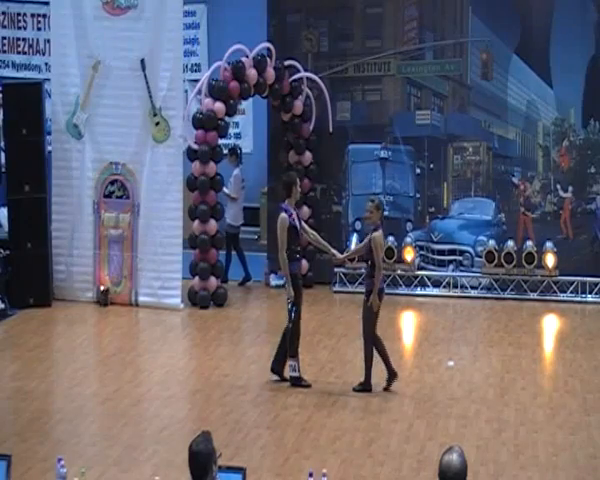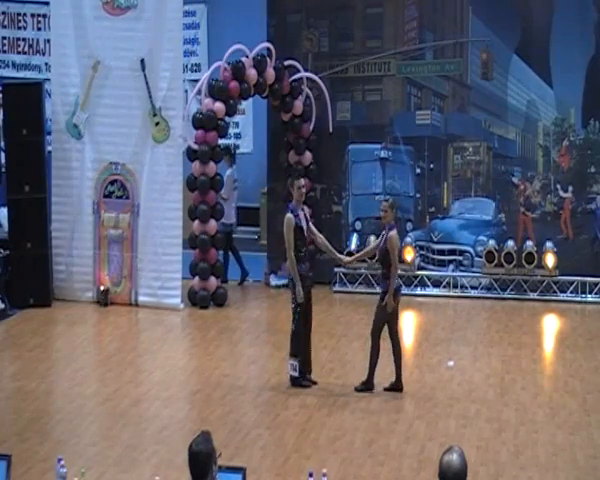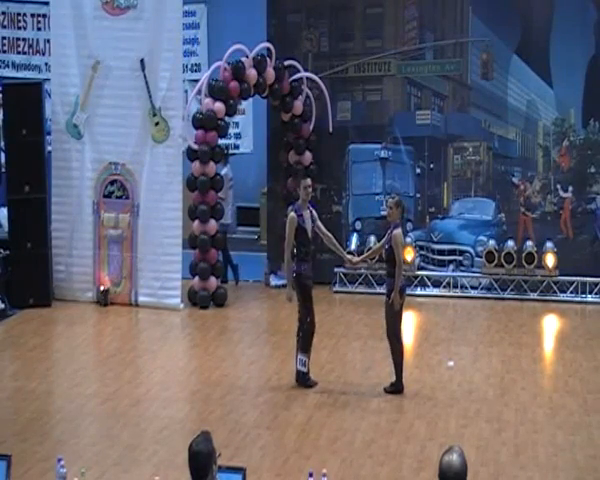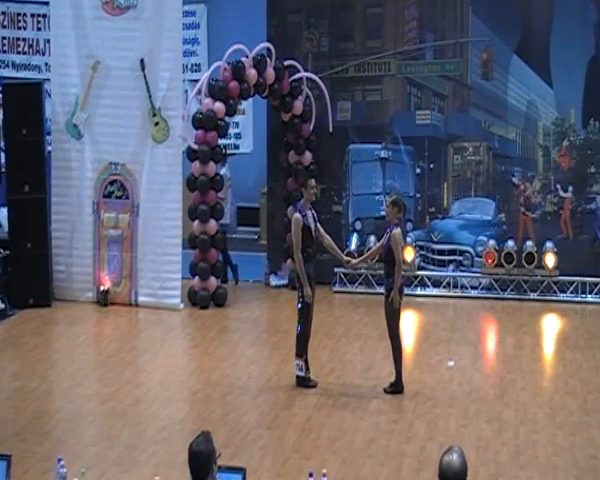
dt=0.5s
person 1, frame 1
left shoulder: (294, 213)
right shoulder: (284, 217)
left elbow: (311, 235)
right elbow: (282, 254)
left wrist: (331, 251)
right wrist: (288, 285)
left hip: (297, 272)
right hip: (291, 274)
left knee: (293, 322)
right knee: (294, 324)
left ankle: (278, 365)
right ankle: (294, 374)
person 1, frame 2
left shoulder: (304, 212)
right shoulder: (290, 217)
left elbow: (318, 238)
right elbow: (290, 254)
left wrist: (337, 256)
right wrist: (297, 285)
left hip: (307, 271)
right hip: (297, 273)
left knee: (307, 323)
right knee: (299, 324)
left ankle: (304, 370)
right ankle: (295, 374)
person 1, frame 3
left shoulder: (311, 212)
right shoulder: (293, 216)
left elbow: (326, 236)
right elbow: (287, 252)
left wrist: (345, 255)
right wrist: (289, 285)
left hip: (308, 269)
right hip: (299, 271)
left knee: (304, 321)
right knee: (309, 321)
left ankle: (302, 370)
right ankle: (301, 371)
person 1, frame 4
left shoulder: (312, 212)
right shoulder: (298, 217)
left elbow: (324, 238)
right elbow: (297, 254)
left wrist: (342, 257)
right wrist: (305, 285)
left hip: (311, 270)
right hip: (303, 273)
left knee: (308, 322)
right knee: (304, 322)
left ankle: (304, 370)
right ankle: (301, 374)
person 2, frame 1
left shoulder: (376, 235)
right shoulder: (373, 234)
left elbow: (378, 267)
right elbow: (361, 248)
left wrist: (374, 294)
right wrist: (343, 257)
left hip: (374, 288)
right hip: (372, 287)
left knee: (368, 335)
right knee: (371, 333)
left ankle: (367, 382)
right ankle: (390, 370)
person 2, frame 2
left shoulder: (392, 235)
right shoulder: (385, 233)
left elbow: (395, 266)
right elbow: (372, 249)
left wrist: (390, 295)
right wrist: (351, 259)
left hip: (390, 289)
right hip: (389, 288)
left knee: (375, 334)
right knee: (393, 335)
left ankle: (369, 380)
right ankle: (398, 381)
person 2, frame 3
left shoulder: (397, 232)
right shoulder: (391, 230)
left elbow: (399, 264)
right elbow: (378, 248)
left wrist: (396, 292)
right wrist: (359, 260)
left hip: (395, 287)
right hip: (392, 286)
left knee: (392, 335)
right knee: (394, 334)
left ankle: (398, 382)
right ankle: (398, 380)
person 2, frame 4
left shoulder: (396, 232)
right shoulder: (390, 230)
left elbow: (399, 263)
right elbow: (377, 249)
left wrist: (395, 291)
right wrist: (357, 261)
left hip: (393, 287)
right hip: (389, 285)
left knee: (394, 334)
right knee: (393, 334)
left ankle: (398, 383)
right ankle: (397, 380)
person 3, frame 1
left shoulder: (236, 174)
right shoulder: (238, 172)
left elbow: (234, 197)
left wrist: (222, 189)
right wrist: (225, 189)
left hip: (233, 217)
right hip: (235, 216)
left knee: (229, 247)
right knee: (236, 246)
left ankle: (225, 276)
right ankle: (247, 274)
person 3, frame 2
left shoulder: (228, 174)
right shoulder: (233, 172)
left elbow: (225, 196)
right wrist: (219, 190)
left hip: (226, 216)
right hip: (230, 215)
left knee: (226, 246)
right knee: (230, 245)
left ankle: (224, 276)
right ankle: (243, 271)
person 3, frame 3
left shoulder: (224, 173)
right shoulder: (228, 170)
left elbow: (222, 196)
left hip: (223, 216)
right hip: (227, 215)
left knee: (223, 246)
right knee: (224, 246)
person 3, frame 4
left shoulder: (223, 173)
right shoulder: (225, 171)
left elbow: (221, 196)
left hip: (222, 216)
right hip: (224, 216)
left knee: (222, 246)
right knee: (223, 246)
